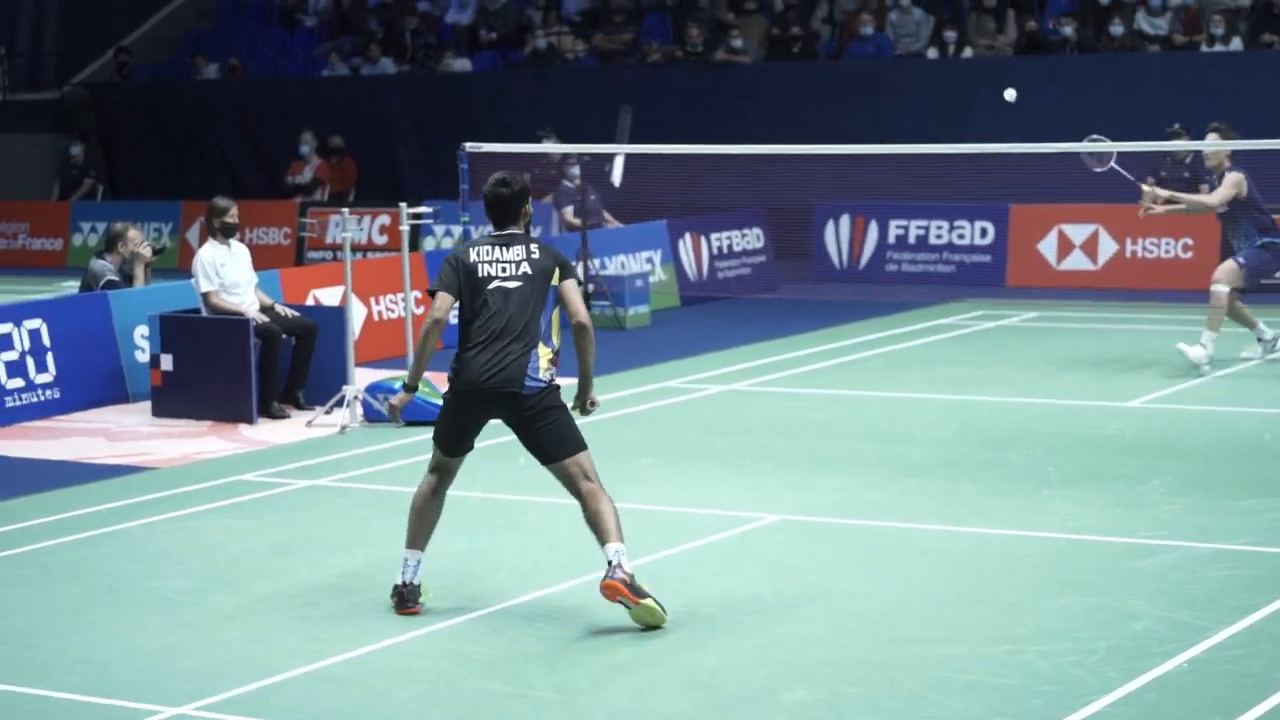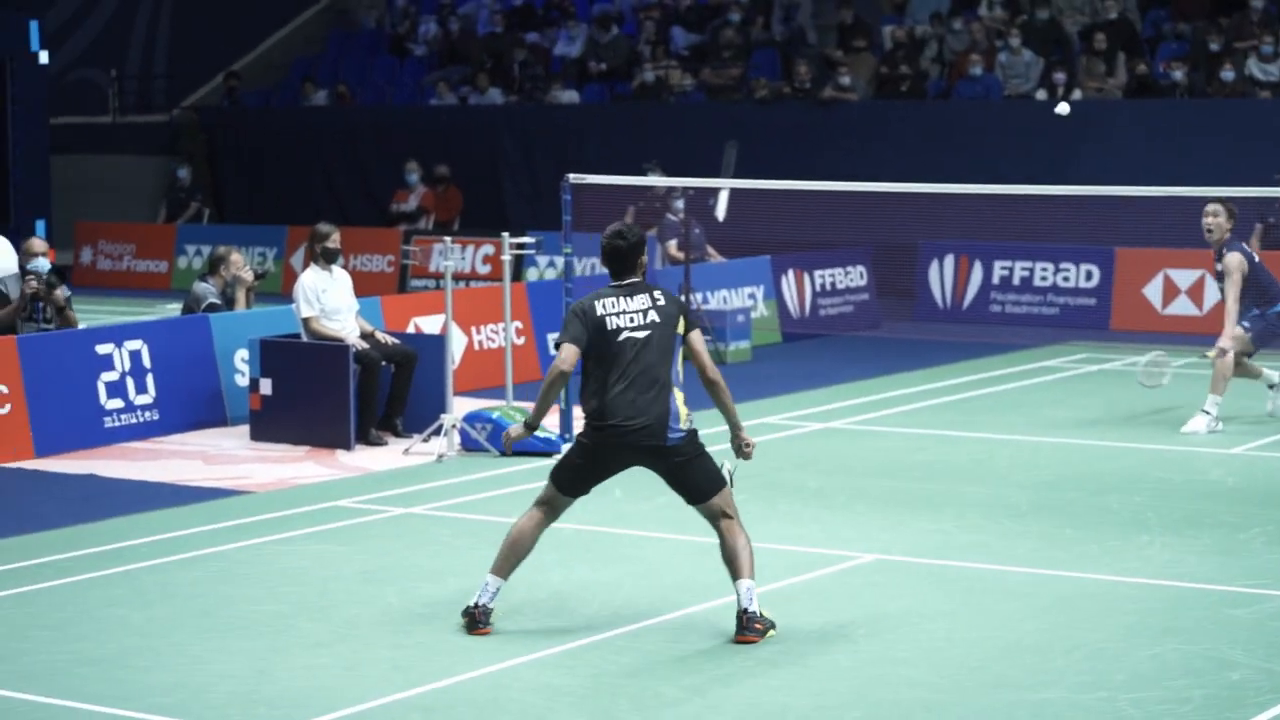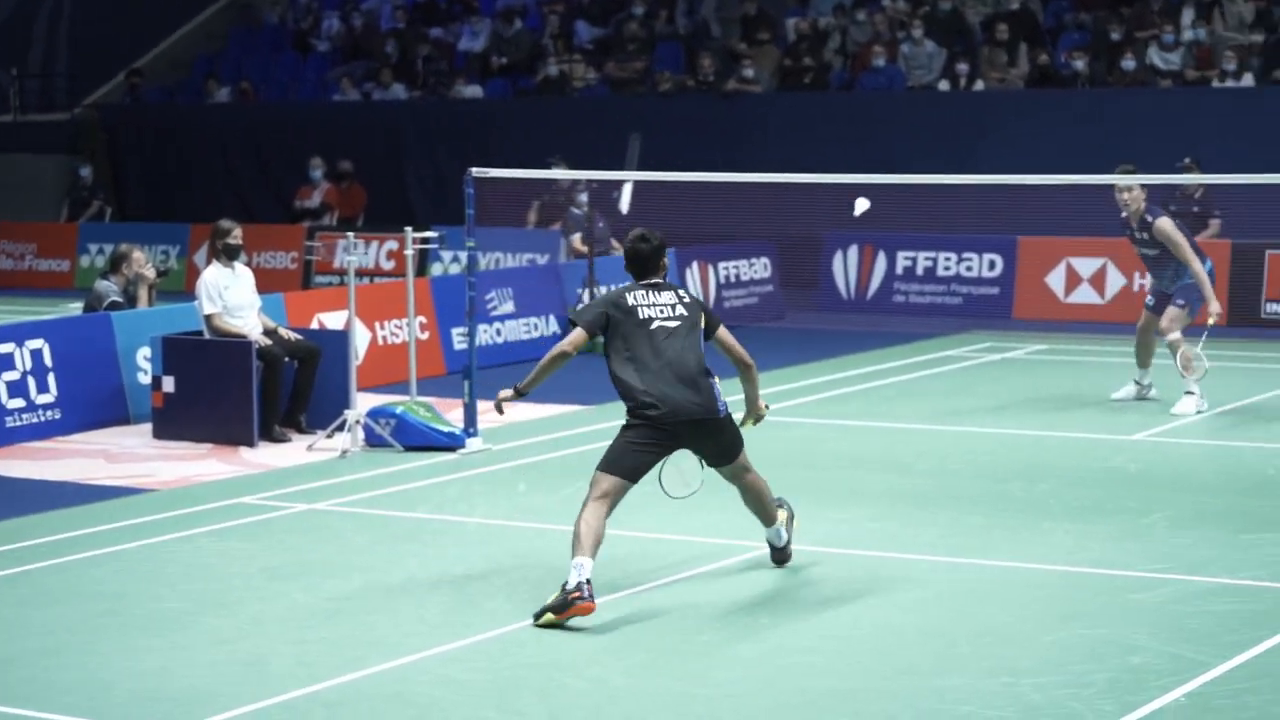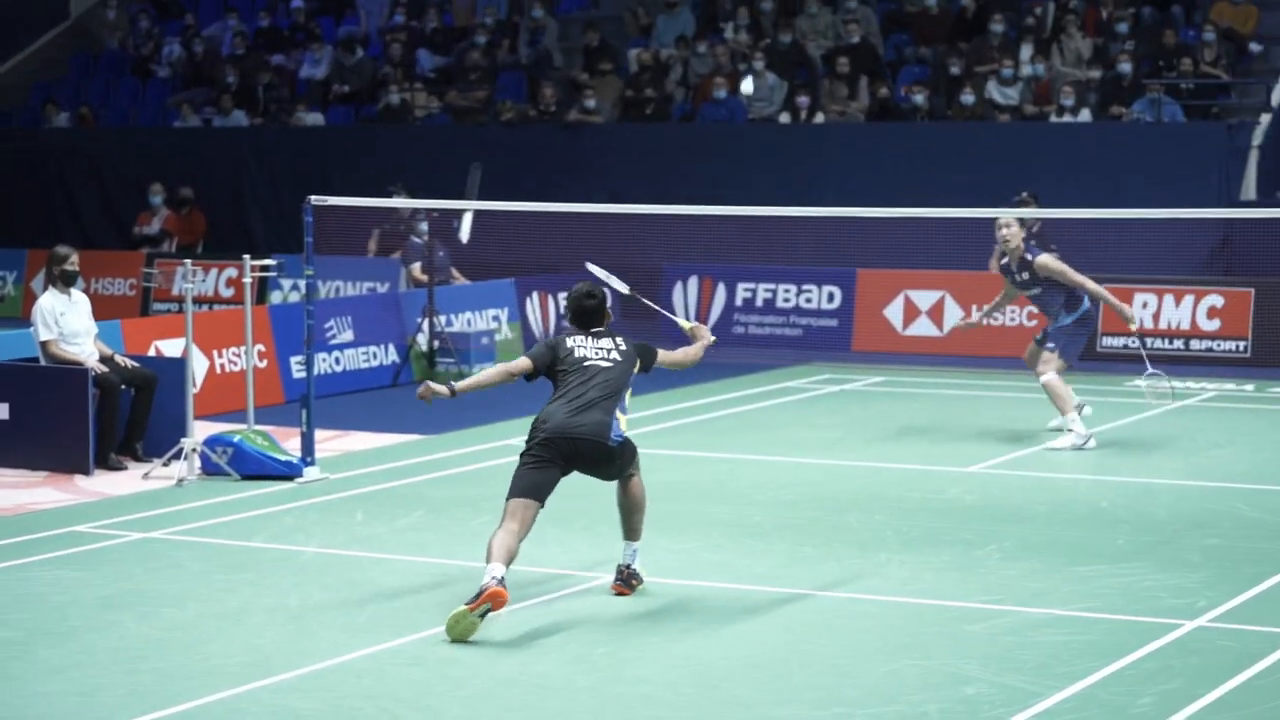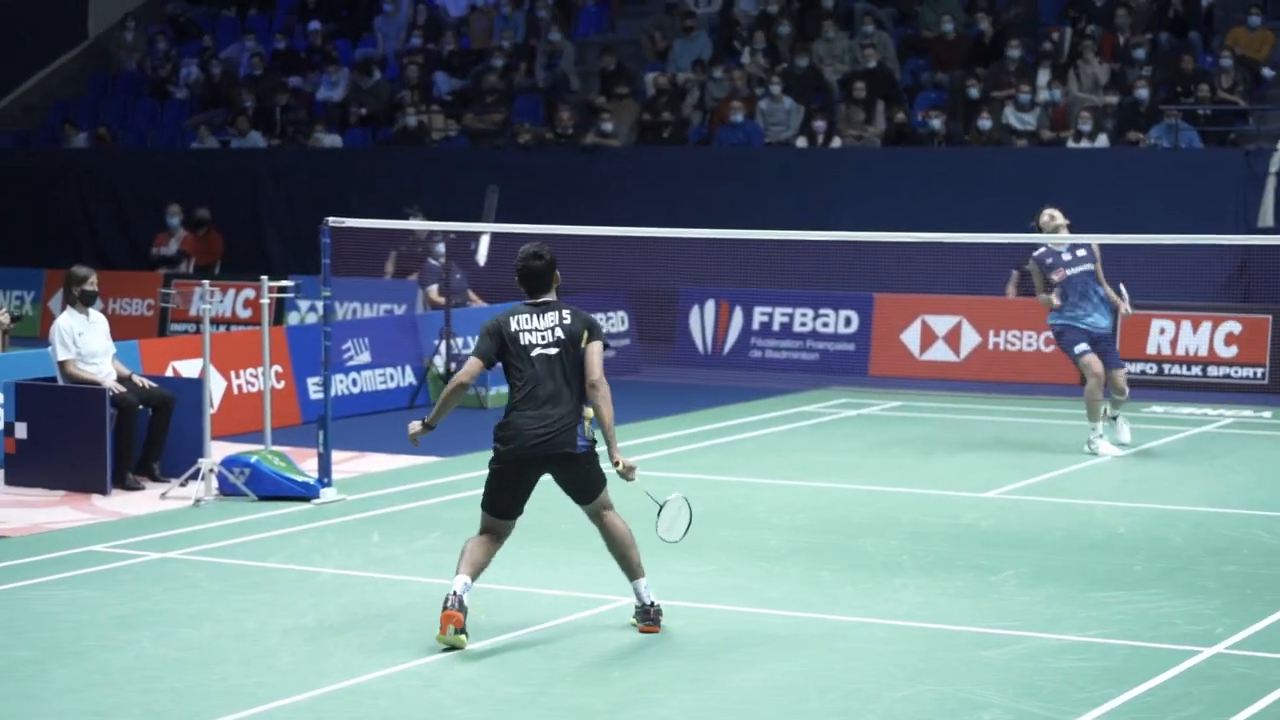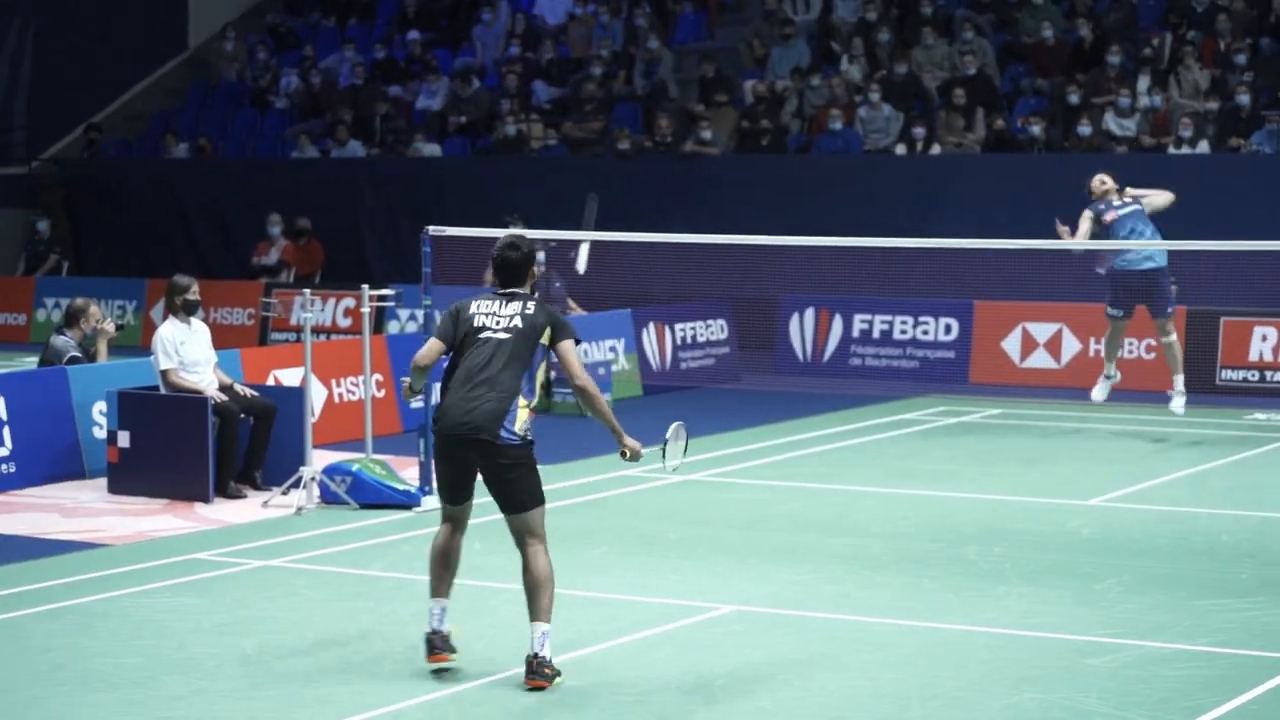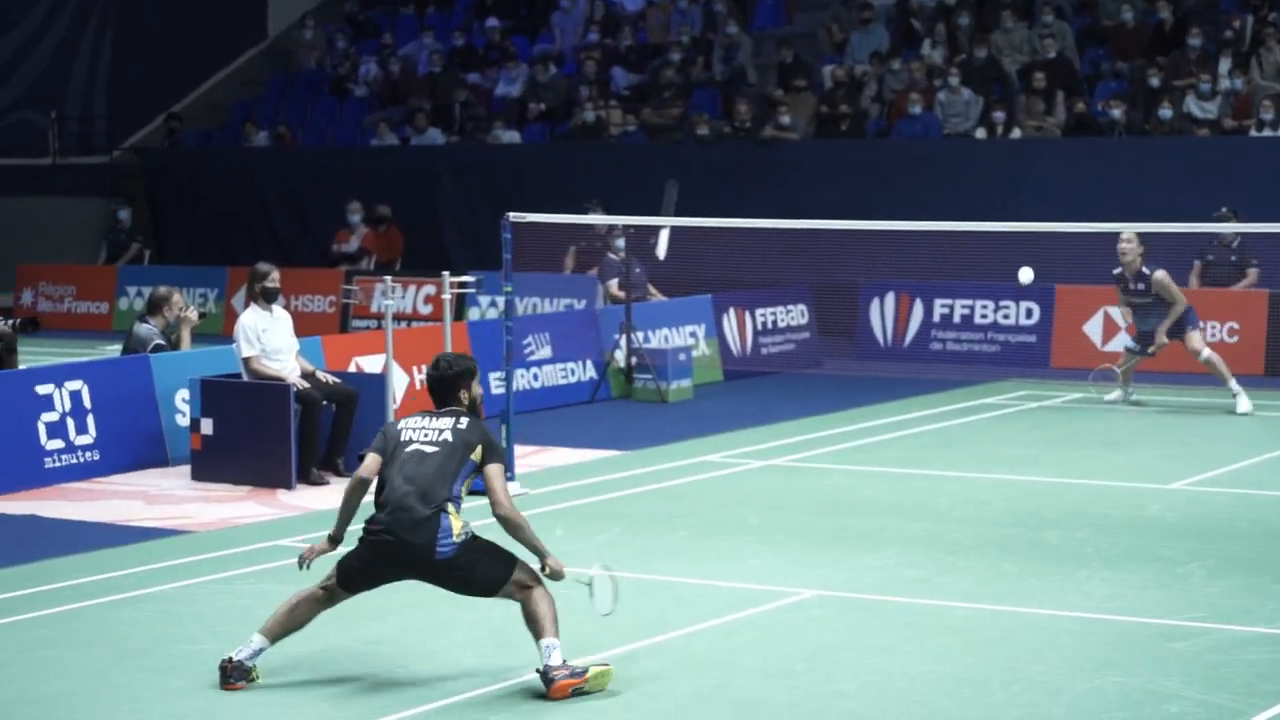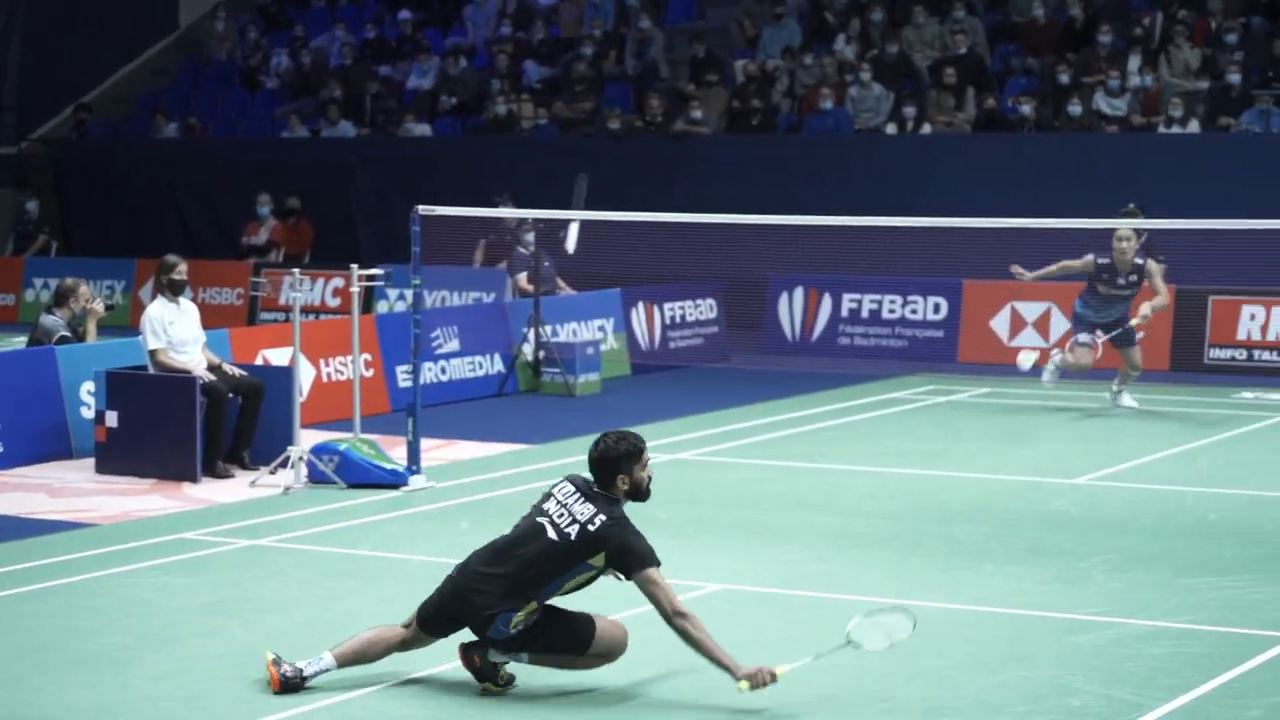
dt=0.4s
person 1, frame 1
left shoulder: (462, 256)
right shoulder: (551, 256)
left elbow: (437, 319)
right elbow: (581, 321)
left wrist: (411, 385)
right wrist: (585, 386)
left hip: (469, 385)
right hip: (531, 385)
left knee: (438, 472)
right knee: (585, 483)
left ankle: (407, 584)
right ankle: (620, 571)
person 1, frame 2
left shoulder: (585, 307)
right shoulder: (671, 302)
left elbow: (562, 369)
right elbow: (711, 374)
left wrist: (530, 424)
right wrist: (738, 431)
left hip: (606, 435)
right hip: (670, 433)
left knee: (544, 508)
right knee: (726, 516)
left ankle: (482, 605)
right ankle: (749, 611)
person 1, frame 3
left shoulder: (612, 303)
right shoulder: (689, 302)
left elbow: (564, 350)
right elbow: (743, 359)
left wrist: (518, 391)
right wrist: (754, 401)
left hip: (651, 416)
right hip: (707, 411)
left knee: (597, 502)
right knee: (739, 470)
left ankle: (577, 589)
right ankle: (779, 538)
person 1, frame 4
left shoulder: (558, 344)
right shoulder: (630, 346)
left elbow: (509, 369)
right elbow: (683, 358)
left wrist: (452, 389)
right wrist: (702, 338)
left hip: (550, 434)
right hip: (602, 438)
left knee: (512, 524)
right knee: (630, 472)
left ankle: (492, 584)
right ankle: (628, 569)
person 1, frame 5
left shoulder: (502, 323)
right shoulder: (581, 321)
left elbow: (462, 380)
right elbow: (597, 382)
left wrist: (428, 422)
right wrist: (614, 448)
left hip: (514, 443)
right hip: (567, 441)
left knee: (490, 532)
right knee: (603, 511)
left ankle: (456, 601)
right ankle: (646, 605)
person 1, frame 6
left shoulder: (466, 308)
right shoulder: (548, 317)
left elbow: (421, 364)
right elbow: (581, 383)
left wrist: (415, 387)
right wrist: (621, 436)
left hip: (453, 431)
right hip: (505, 436)
left knee: (453, 522)
right knee: (532, 541)
left ankle: (436, 632)
right ankle: (539, 657)
person 1, frame 7
left shoulder: (401, 425)
right shoulder: (478, 434)
left elbow: (359, 482)
right elbow: (505, 512)
left wrist: (334, 537)
right wrist: (547, 559)
left hip: (381, 541)
right hip: (439, 546)
left knee: (325, 592)
right knee: (531, 587)
left ankle: (239, 661)
right ankle: (558, 669)
person 1, frame 8
left shoulder: (568, 486)
right shoulder: (616, 533)
right elbow: (673, 612)
right wrist: (737, 669)
left hip: (466, 579)
right hip: (497, 608)
left knee: (408, 634)
right knee: (615, 641)
left ankle: (301, 670)
right ankle: (495, 653)
person 2, frame 1
left shoulder: (1234, 178)
right shoulder: (1216, 179)
left elbow: (1211, 203)
right elbow: (1198, 207)
left wrist: (1169, 194)
right wrist: (1165, 209)
right hip: (1250, 248)
left knee: (1219, 278)
right knee: (1224, 298)
left ankle: (1206, 348)
person 2, frame 2
left shoulder: (1233, 256)
right shoulder: (1221, 250)
left elbow: (1232, 298)
left wrist: (1226, 336)
right hip: (1258, 314)
left knee: (1226, 346)
right knee: (1226, 363)
left ankle: (1210, 415)
person 2, frame 3
left shoulder: (1159, 223)
right shoulder: (1127, 219)
left elbow: (1193, 262)
left wrist: (1212, 301)
right wrist: (1153, 281)
left hip: (1193, 278)
right hip: (1166, 280)
left knee: (1168, 326)
right knee: (1144, 328)
left ankle: (1193, 393)
right ankle: (1142, 384)
person 2, frame 4
left shoulder: (1039, 260)
right shoulder: (1006, 266)
left elbow: (1082, 281)
right elbow: (1008, 295)
left wrist: (1118, 306)
right wrist: (981, 317)
left hip: (1077, 317)
right hip: (1061, 318)
left knee: (1045, 371)
right knee: (1033, 360)
left ankle: (1077, 431)
right ankle: (1073, 406)
person 2, frame 5
left shoulder: (1089, 247)
right shoulder: (1039, 257)
left elbow: (1101, 283)
right elbow: (1040, 295)
left wrist: (1118, 303)
right wrist: (1048, 301)
left hip: (1101, 326)
right hip: (1067, 325)
left knee: (1119, 386)
right knee: (1095, 372)
left ankle: (1112, 414)
right ankle: (1095, 436)
person 2, frame 6
left shoulder: (1134, 201)
right shoulder: (1094, 209)
left elbow: (1169, 197)
right elbow: (1079, 244)
left wrist: (1138, 193)
right wrist: (1066, 238)
left hip: (1154, 270)
right hip: (1124, 272)
left knee: (1166, 328)
right knee: (1116, 330)
left ankle: (1178, 390)
right ankle: (1109, 374)
person 2, frame 7
left shoulder: (1156, 276)
right shoulder: (1118, 276)
left elbow: (1181, 303)
right elbow: (1123, 305)
left wrist: (1162, 329)
right wrist: (1129, 320)
left hip: (1179, 318)
right hip: (1148, 326)
left knee: (1196, 348)
right knee: (1127, 360)
left ankle: (1238, 392)
right ankle: (1126, 389)
person 2, frame 8
left shoulder: (1147, 266)
right shoulder: (1096, 262)
left elbow: (1164, 298)
right elbow: (1064, 267)
left wrist: (1148, 306)
right wrist: (1032, 276)
left hip: (1118, 316)
right hip: (1087, 314)
left knee: (1134, 365)
right knee: (1084, 363)
left ankle: (1119, 390)
right ankle: (1059, 358)
person 3, frame 1
left shoulder: (241, 249)
right shoulder: (206, 255)
right elbow: (212, 301)
left wrist: (274, 305)
right wrist: (244, 311)
left hip: (255, 312)
right hip: (229, 318)
left knee: (307, 327)
right knee: (272, 332)
left ankle: (293, 391)
right ankle: (268, 401)
person 3, frame 2
left shoulder: (343, 275)
right shoulder: (307, 281)
right elbow: (312, 326)
left wrist: (374, 332)
right wrist: (345, 337)
left hip: (355, 339)
right hip: (329, 344)
left knee: (407, 355)
right knee: (372, 359)
left ankle: (391, 418)
right ankle: (366, 428)
person 3, frame 3
left shoulder: (245, 271)
right shoulder: (209, 277)
right elbow: (214, 323)
left wrist: (277, 328)
right wrist: (247, 334)
left hip: (258, 335)
right hip: (232, 340)
left knee: (310, 350)
right knee: (275, 355)
left ankle: (294, 415)
right ankle: (269, 424)
person 3, frame 4
left shoulder: (82, 298)
right shoulder: (46, 304)
right elbow: (51, 350)
left wrist: (113, 355)
right wrist: (83, 361)
left hip: (95, 362)
right hip: (67, 367)
left knee: (147, 378)
right knee: (111, 383)
left ankle: (130, 443)
right ankle: (105, 453)
person 3, frame 5
left shoulder: (99, 318)
right shoulder: (63, 324)
right elbow: (68, 370)
left wrist: (131, 375)
right wrist: (101, 381)
left hip: (111, 382)
right hip: (85, 387)
left knee: (164, 398)
right knee: (128, 402)
left ankle: (148, 463)
right ankle: (122, 473)
person 3, frame 6
left shoulder: (201, 327)
right shoulder: (166, 333)
right elbow: (171, 379)
left wrist: (233, 384)
right wrist: (203, 389)
left hip: (213, 391)
right hip: (187, 396)
left knee: (266, 407)
right knee: (230, 411)
left ankle: (250, 471)
right ankle: (224, 481)
person 3, frame 7
left shoulder: (283, 315)
right shoulder: (248, 320)
right elbow: (253, 366)
left wrist: (315, 371)
right wrist: (285, 377)
left hip: (296, 378)
right hip: (270, 383)
left knee: (348, 394)
right knee: (313, 398)
left ankle: (332, 458)
right ankle: (307, 468)
person 3, frame 8
left shoulder: (190, 307)
right shoulder: (154, 313)
right elbow: (159, 359)
left wrist: (221, 364)
right wrist: (191, 369)
left hip: (203, 370)
right hip: (176, 375)
left knee: (254, 387)
right knee: (218, 391)
left ankle: (238, 451)
right ankle: (212, 461)
